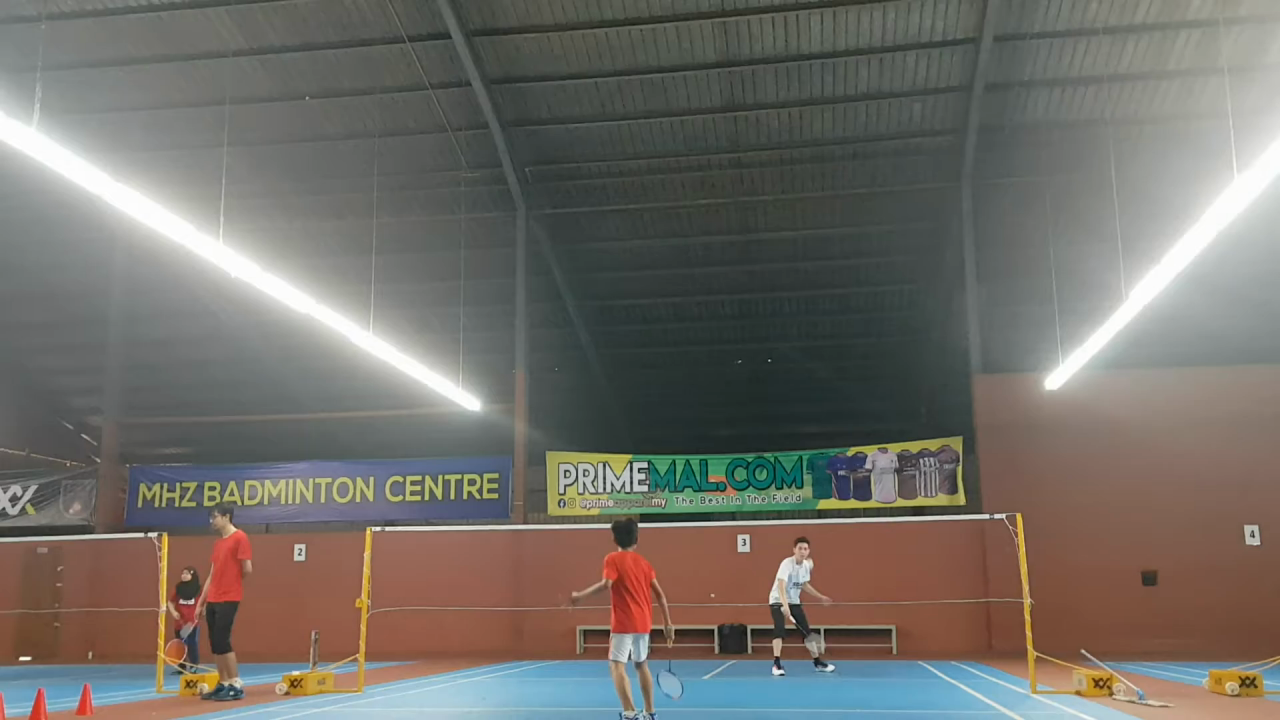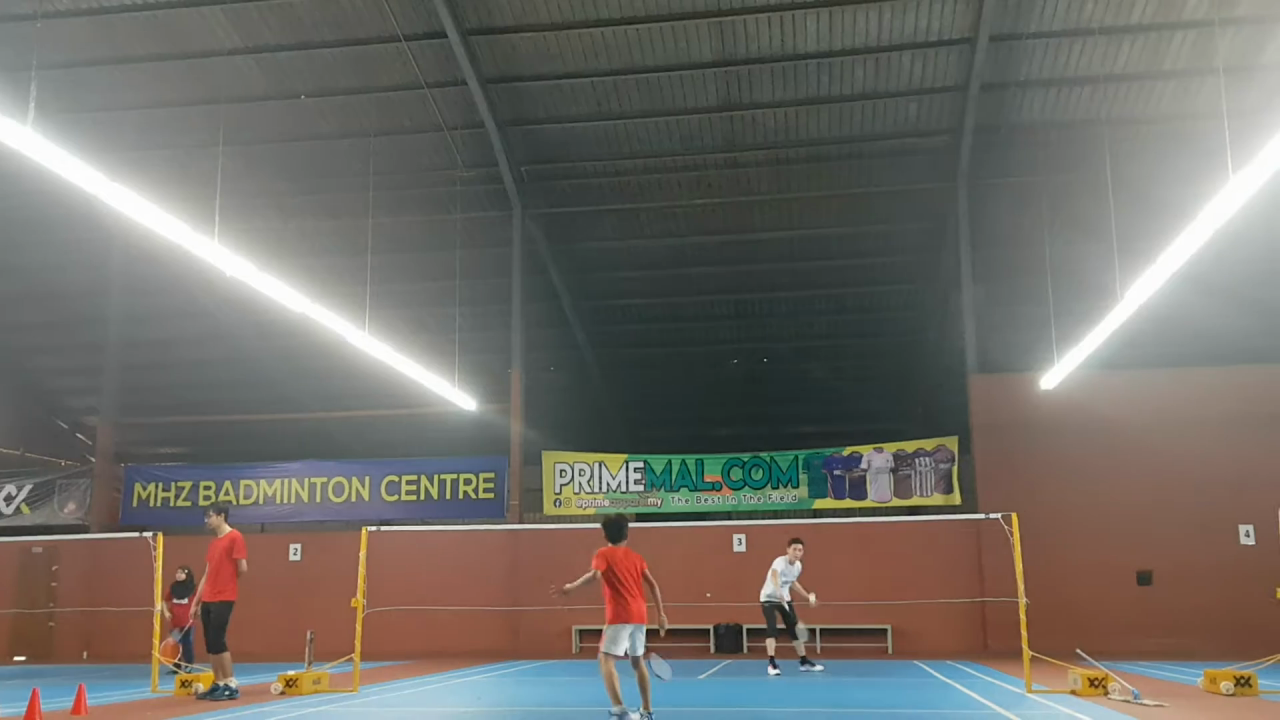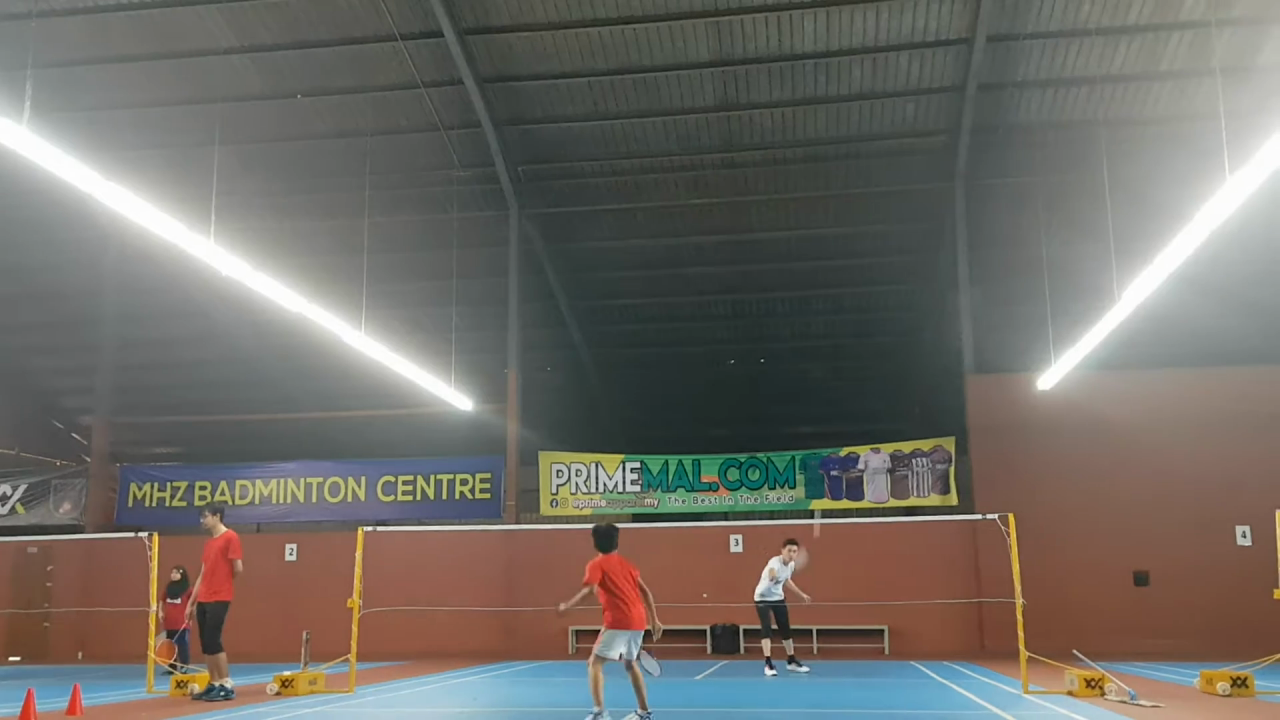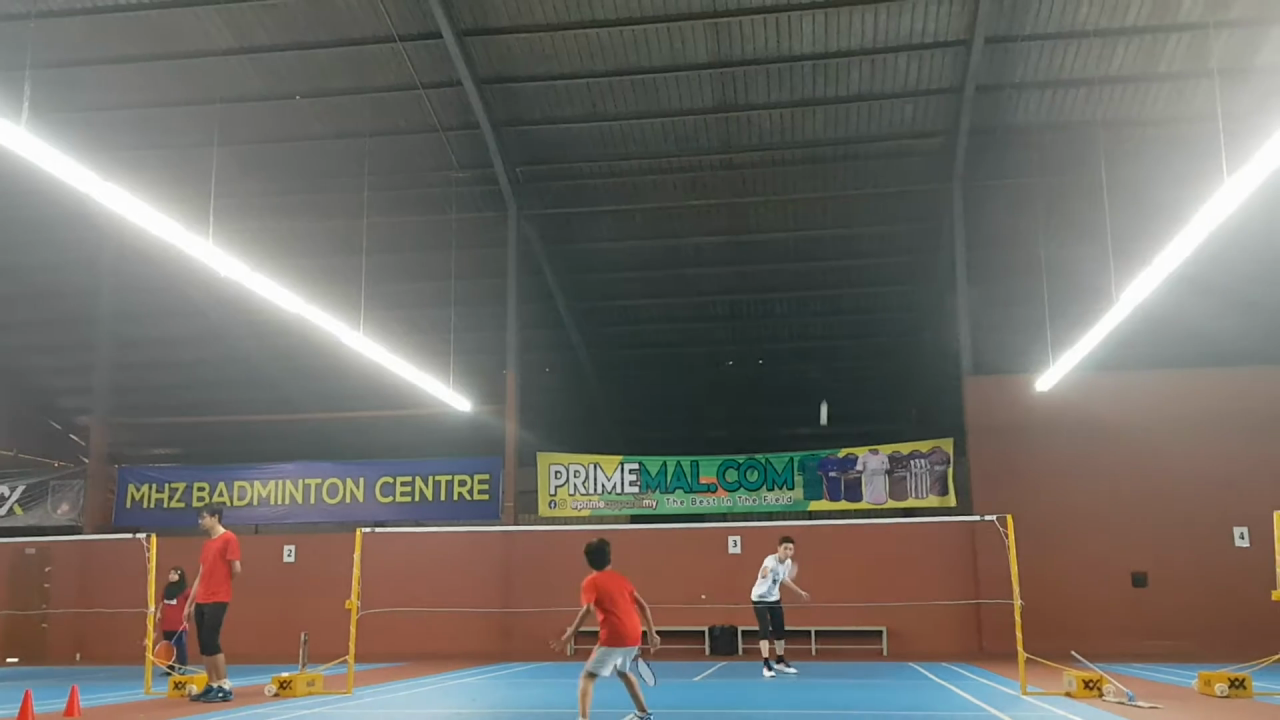
dt=0.1s
person 1, frame 1
left shoulder: (240, 537)
right shoulder: (218, 543)
left elbow: (247, 569)
right elbow: (212, 575)
left wrist: (232, 582)
right wrist: (201, 602)
left hip: (228, 599)
right hip: (213, 600)
left knee: (222, 641)
right knee: (215, 643)
left ankle: (236, 686)
right ankle: (223, 684)
person 1, frame 2
left shoulder: (235, 537)
right shoulder: (213, 542)
left elbow: (242, 568)
right elbow: (207, 574)
left wrist: (227, 582)
right wrist: (196, 601)
left hip: (223, 599)
right hip: (208, 600)
left knee: (217, 641)
right knee: (210, 643)
left ankle: (231, 685)
right ankle: (218, 684)
person 1, frame 3
left shoulder: (230, 537)
right shoulder: (209, 543)
left elbow: (238, 568)
right elbow: (202, 575)
left wrist: (222, 582)
right wrist: (192, 602)
left hip: (219, 599)
right hip: (203, 600)
left knee: (213, 641)
right knee: (206, 643)
left ankle: (227, 686)
right ankle: (214, 684)
person 1, frame 4
left shoulder: (229, 538)
right shoulder: (207, 544)
left elbow: (236, 569)
right elbow: (201, 576)
left wrist: (220, 583)
right wrist: (190, 603)
left hip: (217, 600)
right hip: (201, 601)
left knee: (211, 643)
right knee: (204, 645)
left ankle: (225, 687)
right ankle: (212, 685)
person 2, frame 1
left shoulder: (613, 559)
right shoulder: (644, 563)
left elbow: (605, 584)
right elbow: (659, 594)
left wrist: (581, 595)
right wrist: (667, 623)
left hip: (624, 624)
right hip: (643, 623)
left knee: (617, 666)
right knee: (641, 664)
person 2, frame 2
left shoulder: (603, 554)
right shoulder: (636, 557)
left elbow: (594, 574)
right elbow: (652, 584)
left wrist: (571, 587)
right wrist: (661, 614)
left hip: (620, 616)
right hip: (639, 616)
left knee: (606, 660)
right knee: (638, 661)
person 2, frame 3
left shoulder: (595, 564)
right shoulder: (627, 564)
left elbow: (589, 589)
right elbow: (646, 593)
left wrist: (567, 606)
right wrist: (654, 620)
left hip: (617, 622)
right hip: (637, 622)
left knee: (595, 663)
right knee: (630, 664)
person 2, frame 4
left shoulder: (590, 582)
right shoulder: (622, 580)
left elbow: (586, 610)
right elbow: (643, 606)
left wrist: (569, 635)
right wrist: (651, 632)
left hip: (613, 638)
right hip: (633, 636)
left knee: (587, 678)
right knee: (623, 673)
